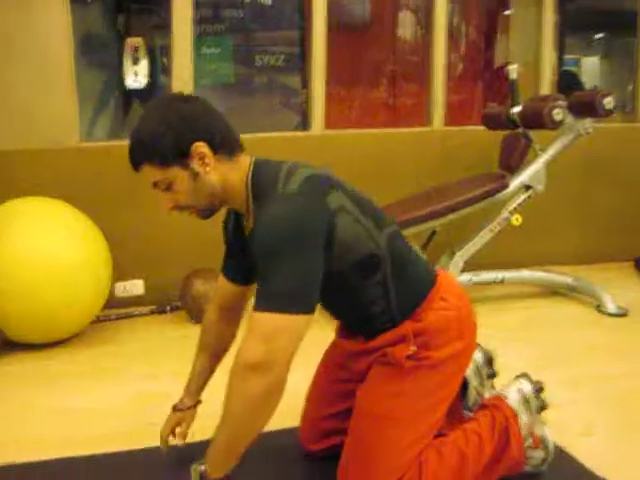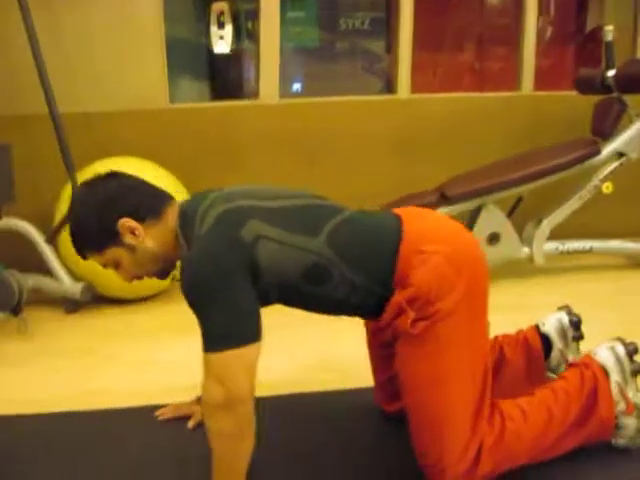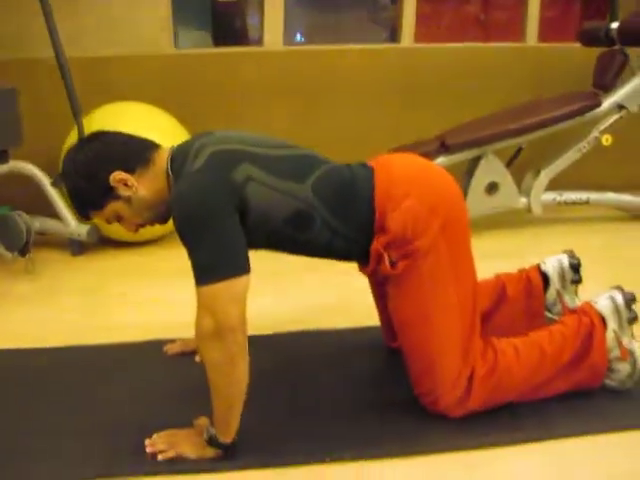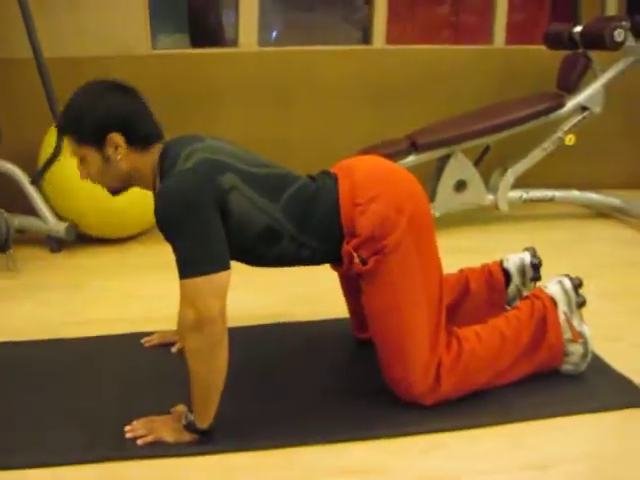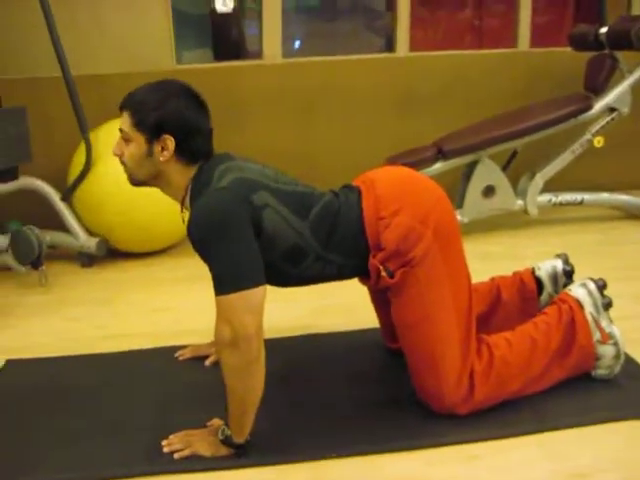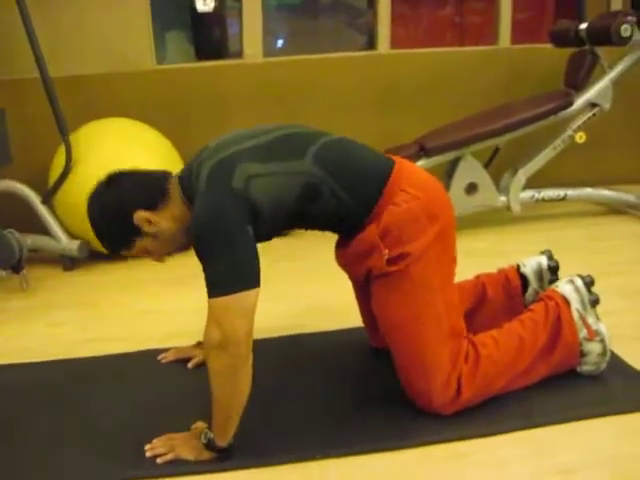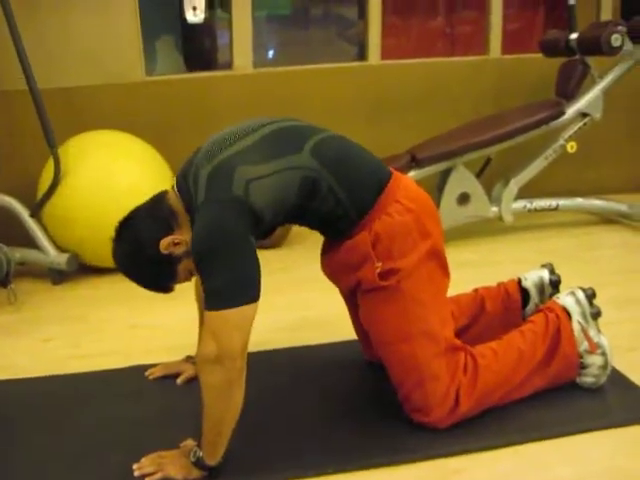
dt=0.7s
person 1, frame 1
left shoulder: (288, 215)
right shoulder: (247, 212)
left elbow: (263, 366)
right elbow: (224, 307)
right wrist: (189, 398)
left hip: (426, 329)
right hip: (369, 328)
right knee: (317, 437)
left ankle: (510, 424)
right ankle: (454, 387)
person 1, frame 2
left shoulder: (208, 258)
right shoulder: (208, 218)
left elbow: (233, 399)
right wrist: (208, 397)
left hip: (434, 275)
right hip: (417, 243)
right knee: (399, 402)
right ankle: (542, 346)
person 1, frame 3
left shoulder: (196, 197)
right shoulder: (198, 161)
left elbow: (225, 326)
left wrist: (218, 437)
right wrist: (213, 334)
left hip: (413, 212)
right hip: (397, 187)
left knee: (450, 387)
right knee: (407, 335)
right ankle: (543, 284)
person 1, frame 4
left shoulder: (180, 194)
right shoulder: (184, 157)
left elbow: (208, 320)
left wrist: (195, 424)
right wrist: (188, 329)
left hip: (378, 214)
right hip: (364, 188)
left knee: (419, 377)
right knee: (373, 329)
left ankle: (549, 317)
right ankle: (505, 279)
person 1, frame 5
left shoulder: (214, 213)
right shoulder: (216, 177)
left elbow: (245, 337)
left wrist: (232, 437)
right wrist: (223, 340)
left hip: (404, 224)
right hip: (388, 199)
left knee: (452, 388)
right knee: (405, 339)
left ankle: (576, 320)
right ankle: (538, 286)
person 1, frame 6
left shoulder: (212, 212)
right shoulder: (200, 179)
left elbow: (233, 341)
left wrist: (214, 441)
right wrist: (210, 343)
left hip: (403, 216)
right hip: (386, 196)
left knee: (438, 386)
right knee: (389, 335)
left ankle: (564, 319)
right ankle: (523, 283)
person 1, frame 7
left shoulder: (217, 221)
right shoulder: (193, 185)
left elbow: (226, 357)
right elbow: (213, 296)
right wrist: (201, 356)
left hip: (390, 228)
right hip: (362, 222)
left knee: (436, 396)
right knee: (388, 345)
left ankle: (564, 330)
right ankle: (523, 296)
